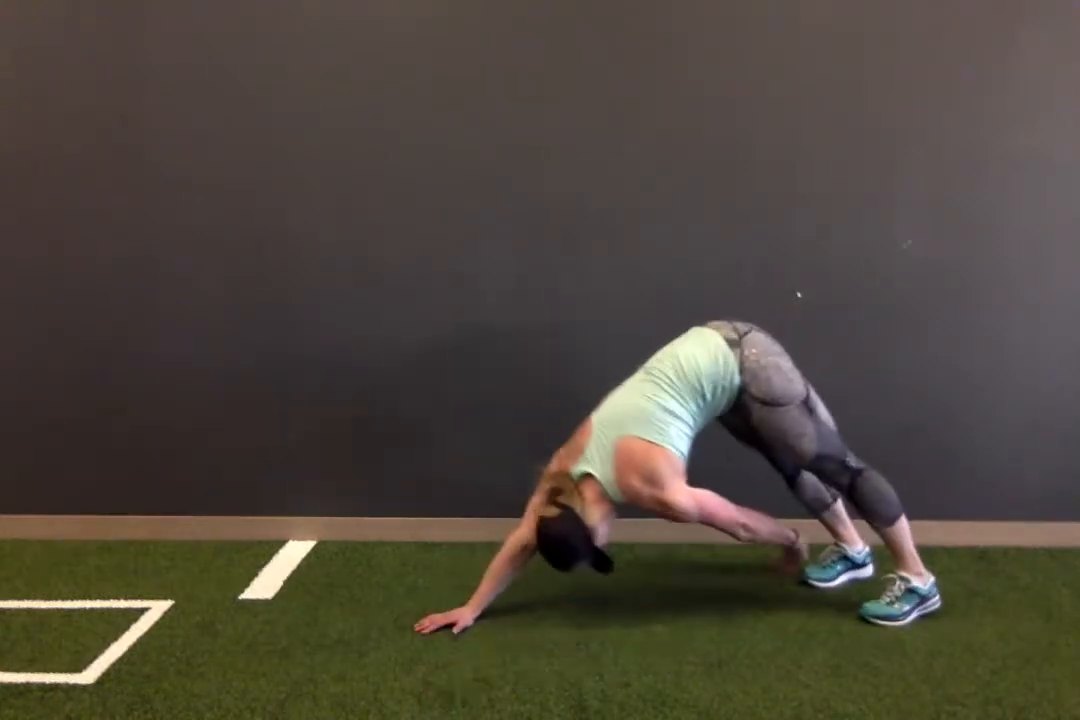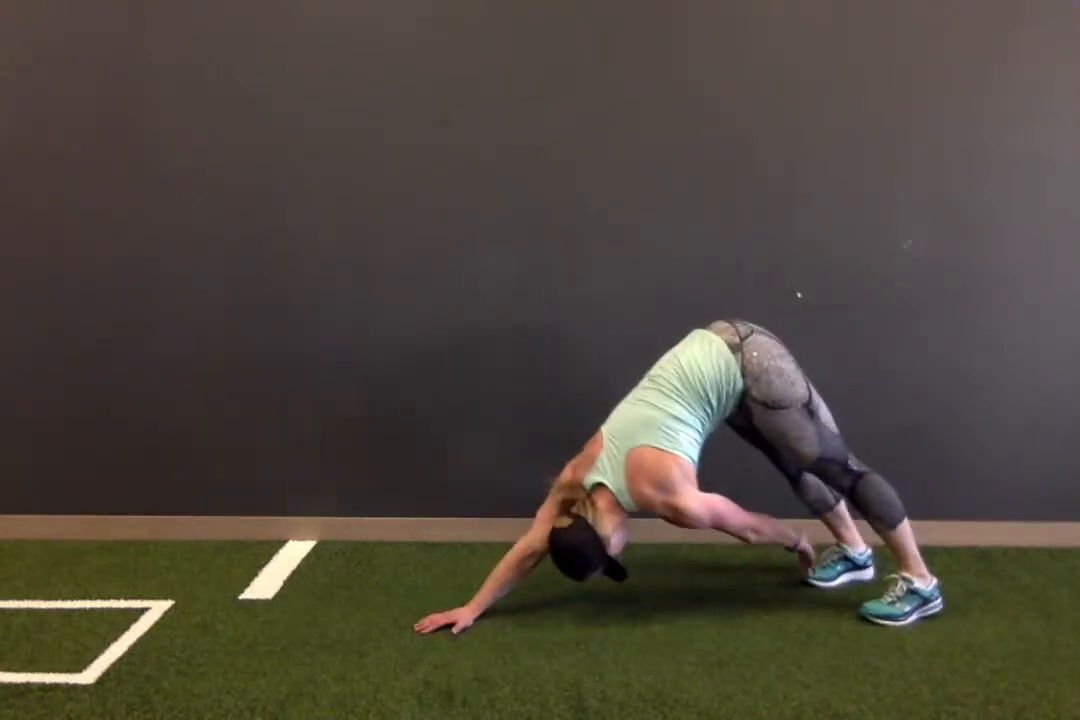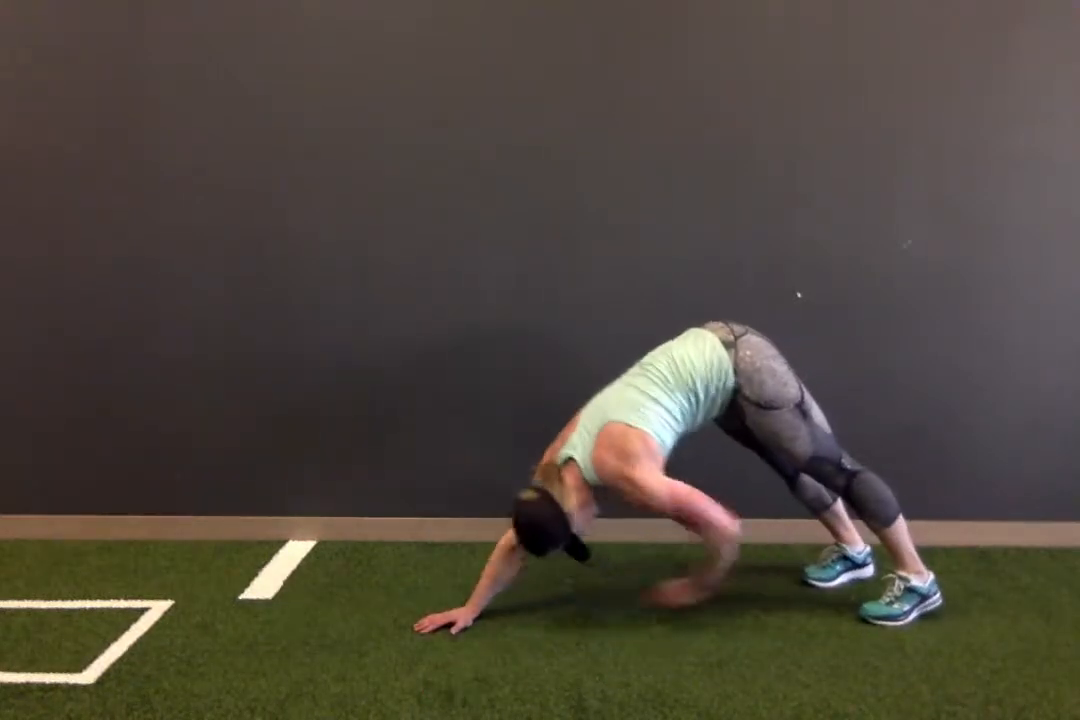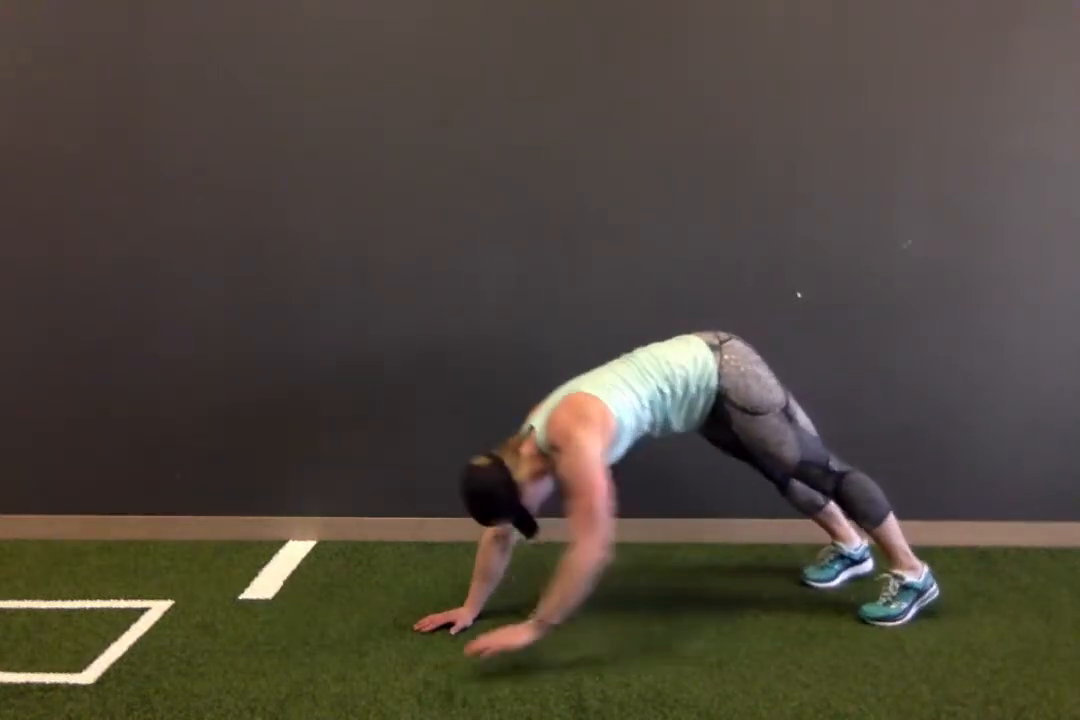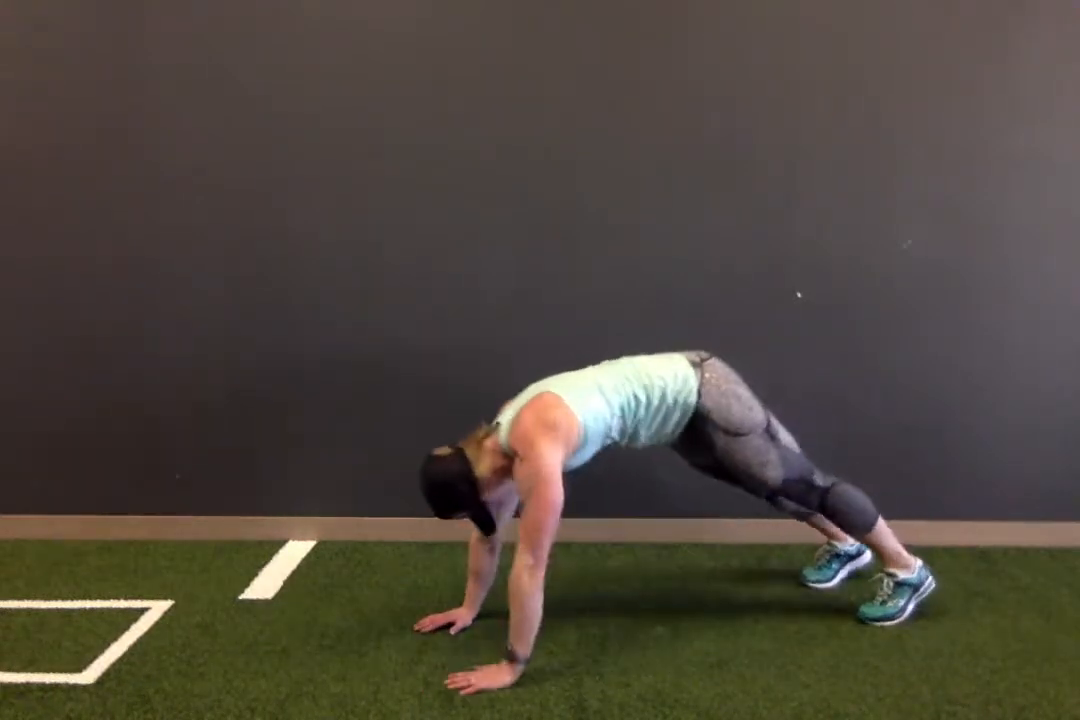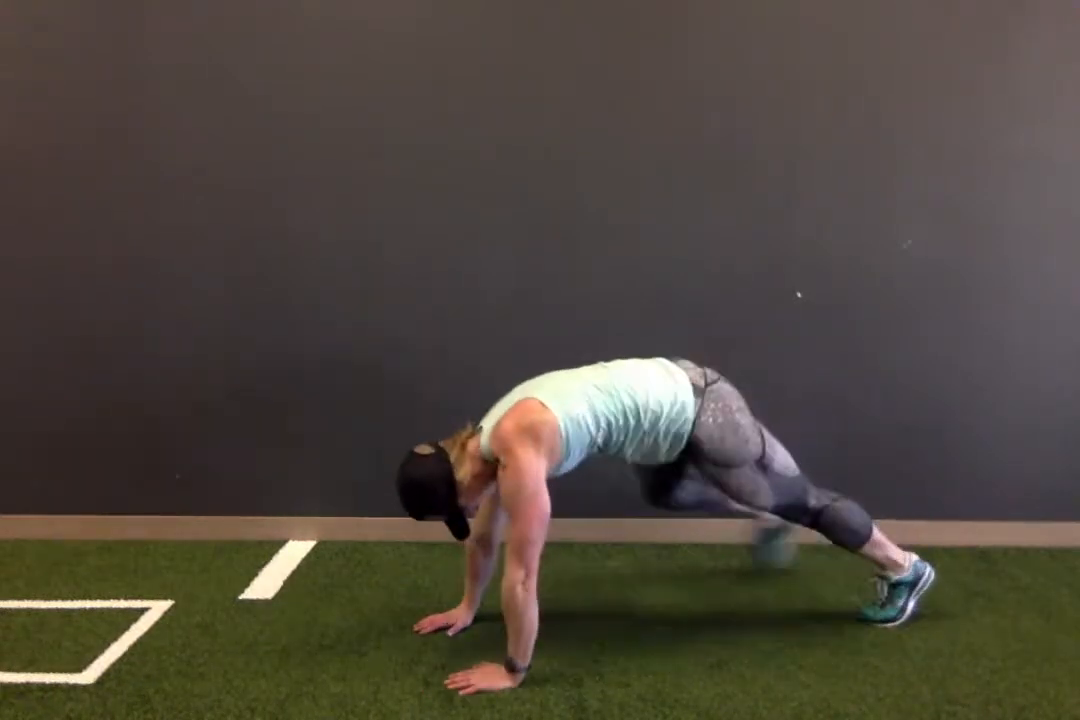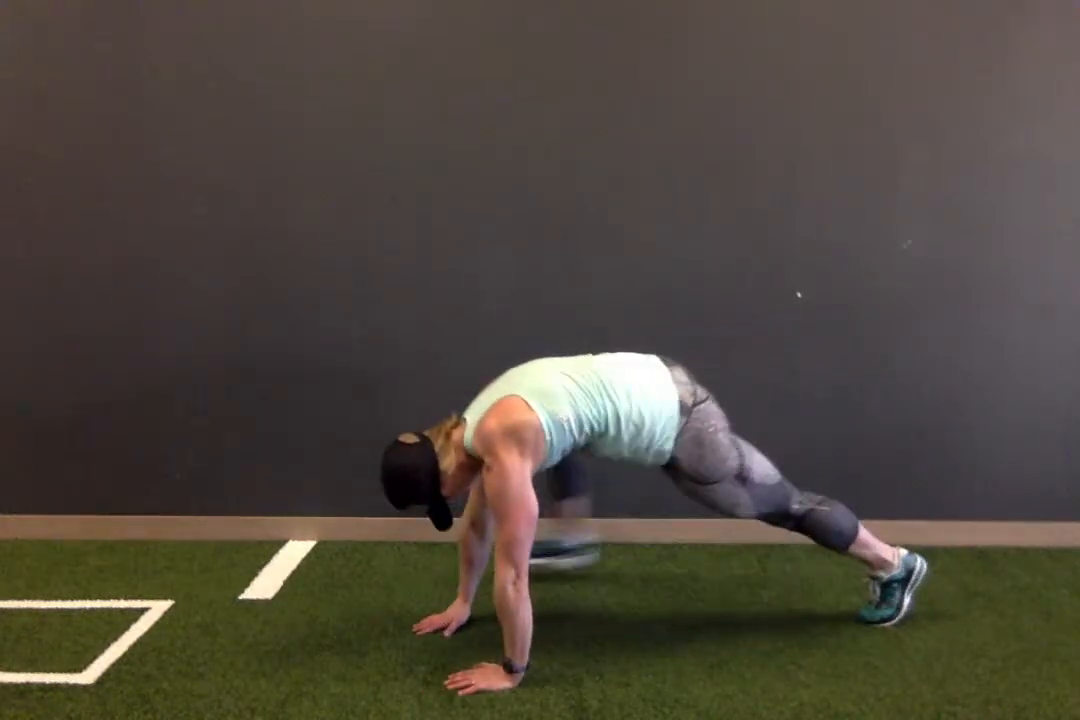
dt=0.2s
person 1, frame 1
left shoulder: (650, 488)
right shoulder: (567, 465)
left elbow: (743, 523)
right elbow: (524, 537)
left wrist: (790, 542)
right wrist: (471, 608)
left hip: (742, 362)
right hip: (716, 350)
left knee: (836, 463)
right knee: (786, 457)
left ankle: (916, 580)
right ankle: (850, 550)
person 1, frame 2
left shoulder: (661, 495)
right shoulder: (579, 475)
left elbow: (750, 526)
right elbow: (531, 544)
left wrist: (798, 544)
right wrist: (471, 609)
left hip: (747, 362)
right hip: (718, 349)
left knee: (837, 467)
right knee: (791, 458)
left ankle: (919, 582)
right ankle: (853, 552)
person 1, frame 3
left shoulder: (626, 473)
right shoulder: (557, 463)
left elbow: (724, 528)
right elbow: (516, 538)
left wrist: (699, 586)
right wrist: (469, 608)
left hip: (739, 364)
right hip: (712, 352)
left knee: (832, 466)
right knee: (786, 459)
left ankle: (916, 579)
right ankle: (851, 551)
person 1, frame 4
left shoulder: (572, 444)
right shoulder: (523, 447)
left elbow: (594, 546)
right elbow: (500, 534)
left wrist: (534, 628)
right wrist: (470, 607)
left hip: (721, 373)
right hip: (698, 369)
left knee: (818, 467)
right knee: (775, 464)
left ankle: (912, 575)
right ankle: (849, 547)
person 1, frame 5
left shoulder: (534, 447)
right shoulder: (496, 440)
left elbow: (530, 563)
right elbow: (486, 533)
left wrist: (511, 665)
right wrist: (468, 608)
left hip: (699, 393)
right hip: (678, 391)
left knee: (802, 481)
right knee: (758, 479)
left ankle: (907, 570)
right ankle: (845, 544)
person 1, frame 6
left shoulder: (518, 453)
right shoulder: (485, 439)
left elbow: (521, 574)
right elbow: (484, 533)
left wrist: (512, 671)
right wrist: (467, 607)
left hip: (695, 412)
right hip: (669, 385)
left knee: (795, 499)
right knee: (665, 491)
left ankle: (903, 569)
right ankle: (770, 519)
person 1, frame 7
left shoulder: (499, 449)
right shoulder: (473, 427)
left elbow: (511, 573)
right elbow: (478, 521)
left wrist: (511, 671)
right wrist: (462, 604)
left hip: (674, 422)
right hip: (652, 378)
left knee: (778, 503)
left ankle: (892, 565)
